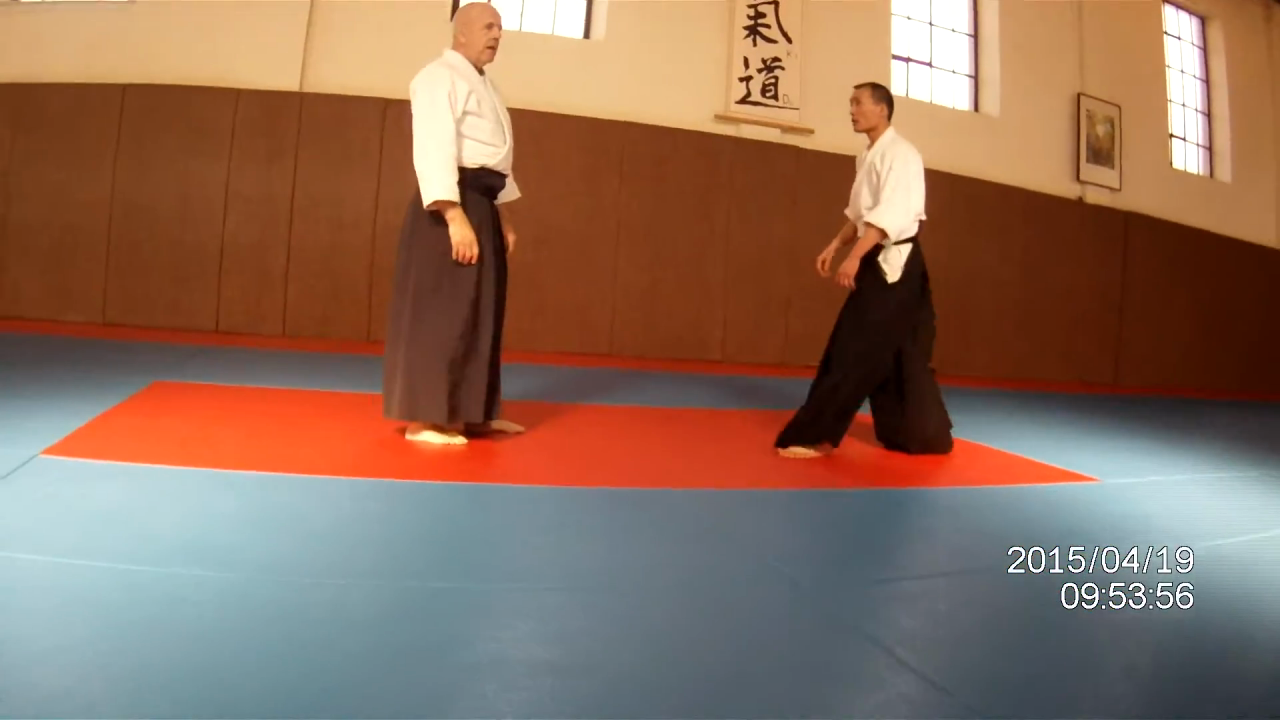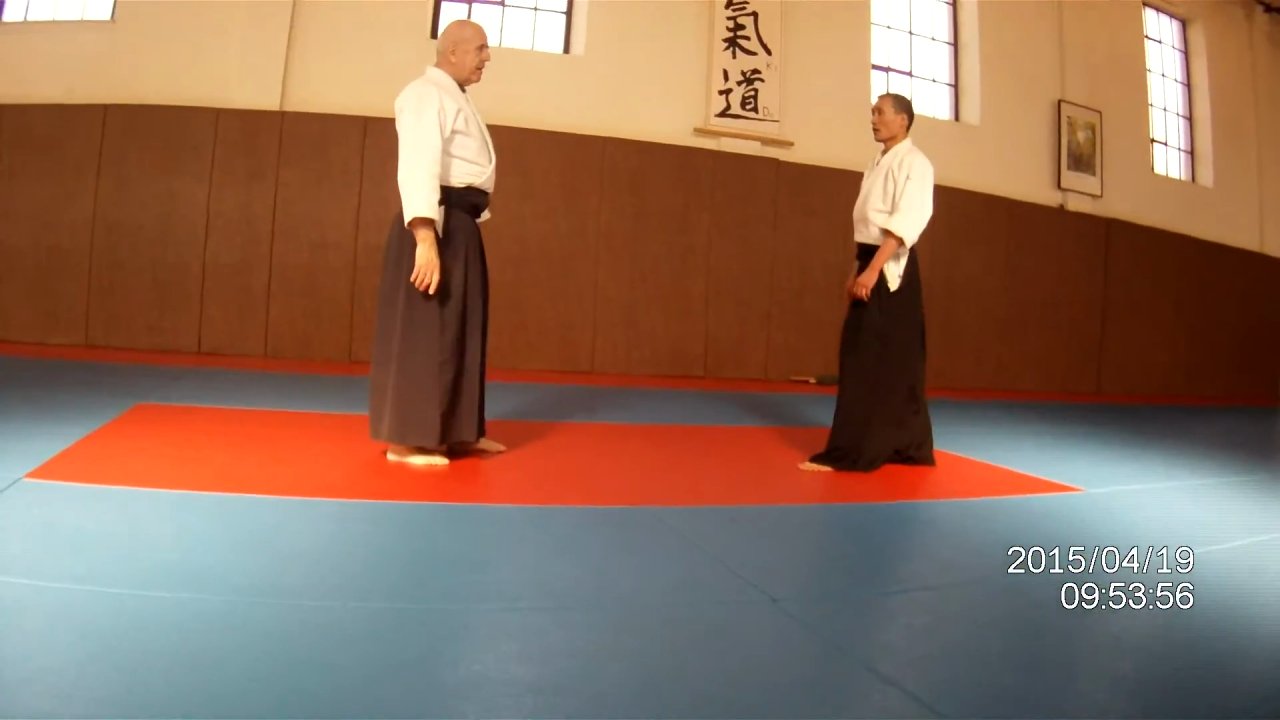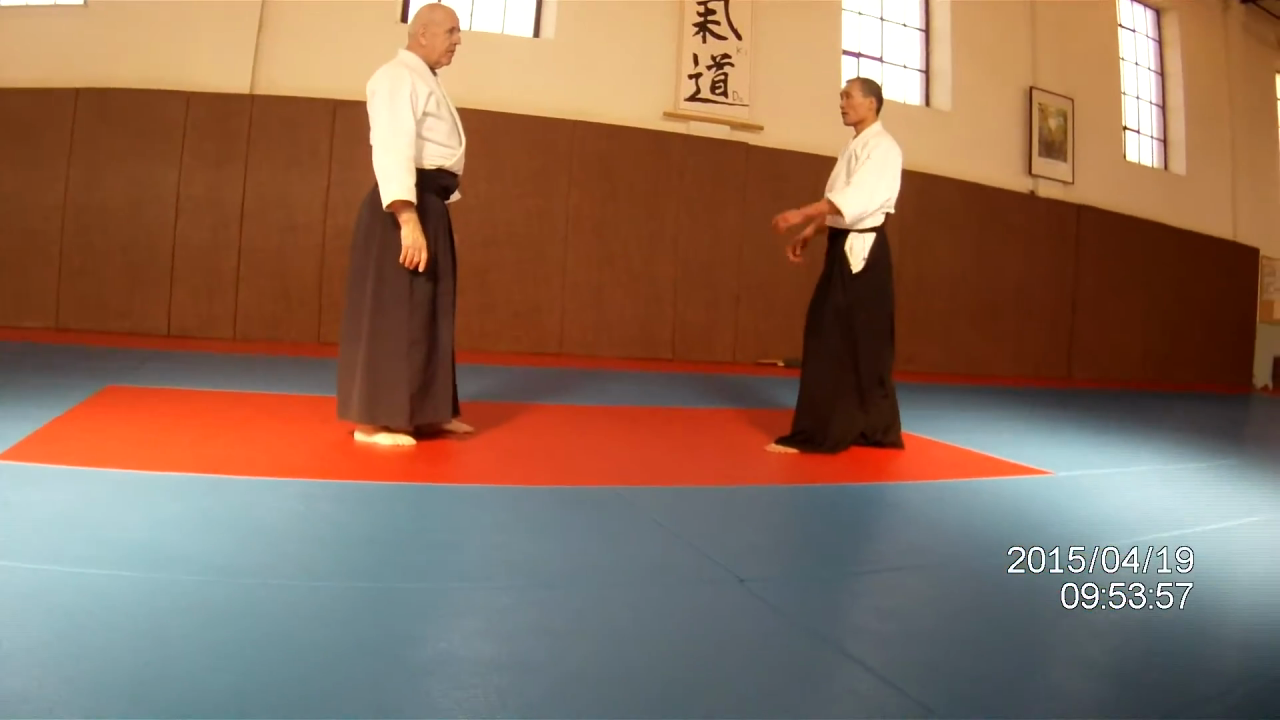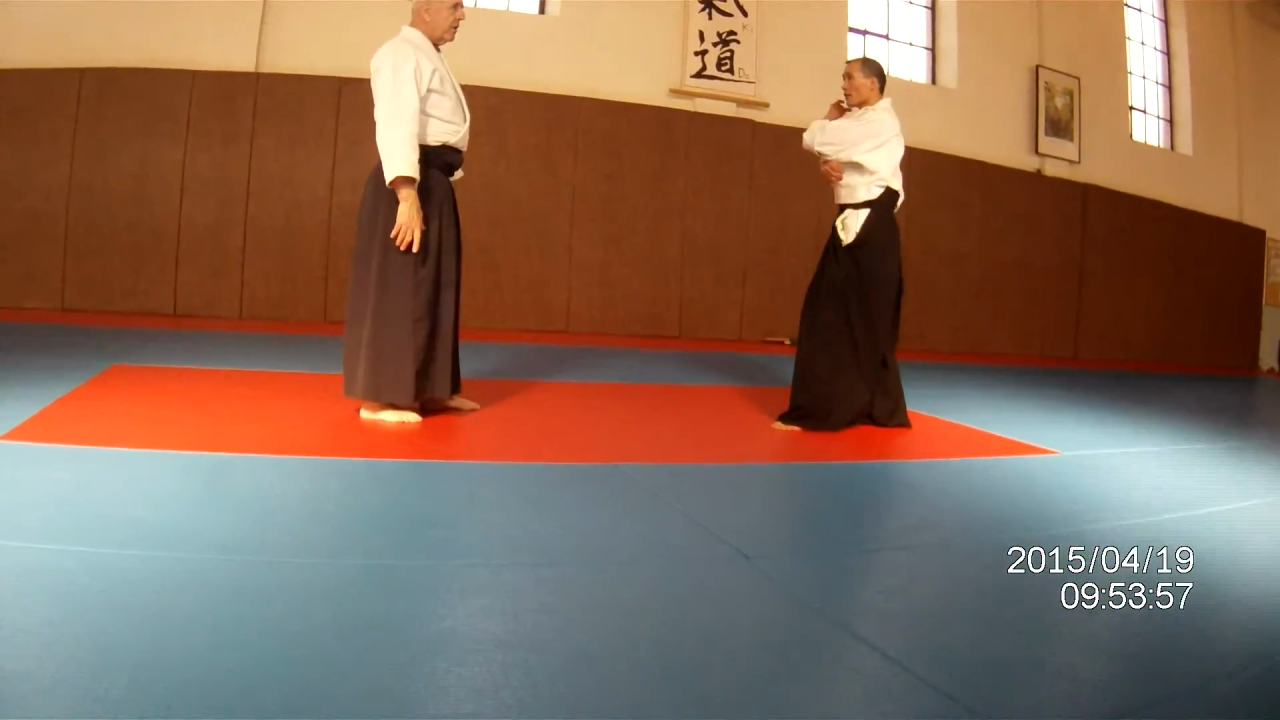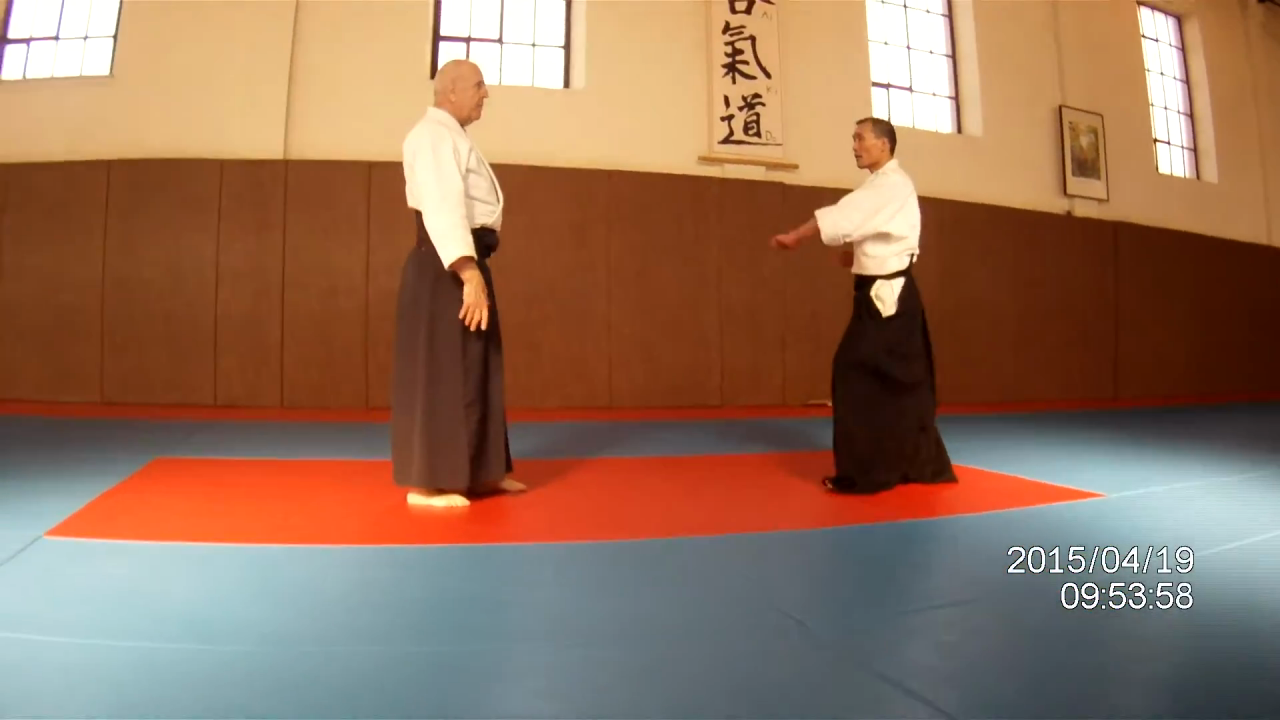
dt=0.5s
person 1, frame 1
left shoulder: (481, 85)
right shoulder: (440, 78)
right elbow: (434, 151)
left wrist: (503, 217)
right wrist: (455, 217)
left hip: (481, 208)
right hip: (453, 208)
left knee: (478, 312)
right knee: (440, 311)
left ankle: (470, 414)
right ankle: (423, 419)
person 1, frame 2
left shoulder: (455, 99)
right shoulder: (426, 95)
right elbow: (418, 168)
right wrist: (426, 239)
left hip: (459, 227)
right hip: (435, 226)
left knee: (459, 331)
right knee: (423, 332)
left ankle: (454, 432)
right ankle: (405, 441)
person 1, frame 3
left shoulder: (425, 82)
right shoulder: (398, 78)
right elbow: (393, 151)
left wrist: (436, 214)
right wrist: (408, 219)
left hip: (429, 207)
right hip: (404, 209)
left knee: (427, 312)
right knee: (391, 312)
left ankle: (421, 414)
right ankle: (372, 421)
person 1, frame 4
left shoulder: (429, 57)
right shoulder: (402, 54)
right elbow: (396, 127)
right wrist: (408, 195)
left hip: (434, 184)
right hip: (409, 185)
left knee: (432, 288)
right knee: (397, 288)
left ankle: (428, 390)
right ankle: (378, 398)
person 1, frame 5
left shoulder: (453, 138)
right shoulder: (434, 136)
right elbow: (442, 208)
right wrist: (471, 274)
left hip: (464, 267)
right hip: (446, 269)
left knee: (471, 372)
right knee: (441, 373)
left ankle: (474, 473)
right ankle: (426, 484)
person 2, frame 1
left shoulder: (900, 154)
right shoulder: (870, 155)
left elbow: (892, 214)
left wrist: (853, 257)
right wrist: (833, 246)
left hip: (895, 261)
right hip: (883, 261)
left knee: (856, 347)
right knee: (899, 355)
left ankle: (815, 434)
right ankle: (924, 433)
person 2, frame 2
left shoulder: (913, 163)
right shoulder: (879, 163)
left elbow: (906, 223)
left wrist: (873, 269)
right wrist: (858, 270)
left hip: (891, 270)
right hip: (873, 267)
left knee: (871, 359)
right knee: (891, 360)
left ankle: (848, 452)
right ankle: (906, 445)
person 2, frame 3
left shoulder: (880, 145)
right shoulder: (857, 145)
left elbow: (856, 199)
left wrist: (801, 215)
right wrist: (807, 233)
left hip: (862, 251)
right hip: (845, 249)
left knee: (833, 340)
right knee: (862, 343)
left ankle: (815, 434)
right ankle: (873, 428)
person 2, frame 4
left shoulder: (877, 121)
right shoulder: (869, 122)
left elbow: (816, 138)
right elbow: (834, 151)
left wrist: (833, 116)
right wrist: (831, 166)
left hip: (865, 228)
right hip: (868, 227)
left knee: (828, 315)
right knee: (864, 320)
left ankle: (816, 410)
right ankle: (879, 406)
person 2, frame 5
left shoulder: (892, 184)
right shoulder: (880, 185)
left elbow: (841, 219)
left wrist: (794, 236)
right wrist: (857, 257)
left hip: (887, 296)
right hip: (883, 295)
left knee: (855, 375)
right knee: (900, 383)
left ankle: (862, 473)
right ankle: (923, 464)
